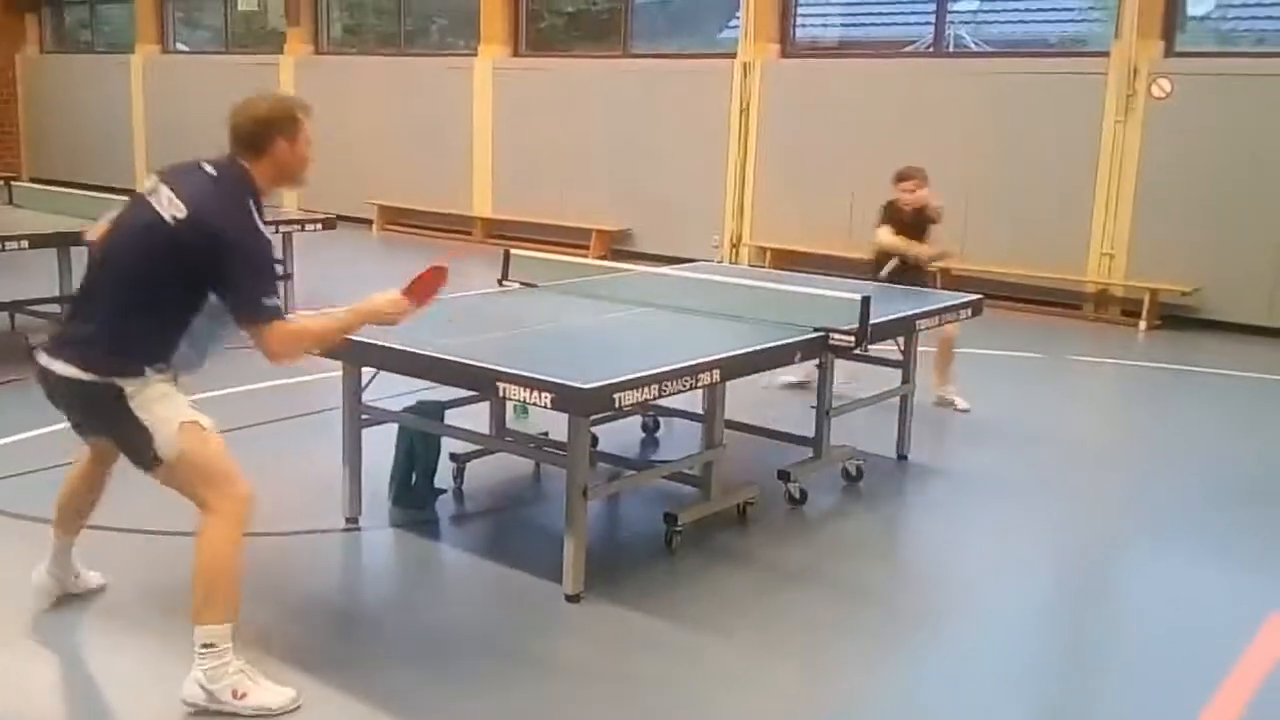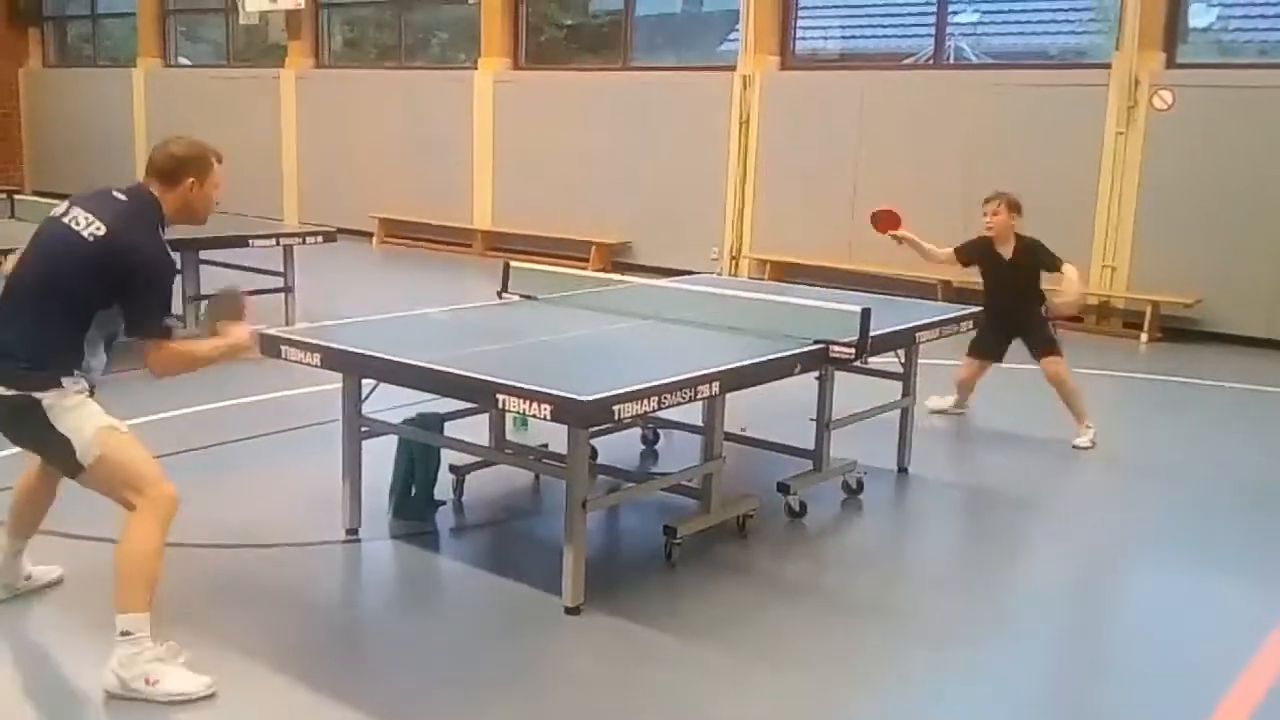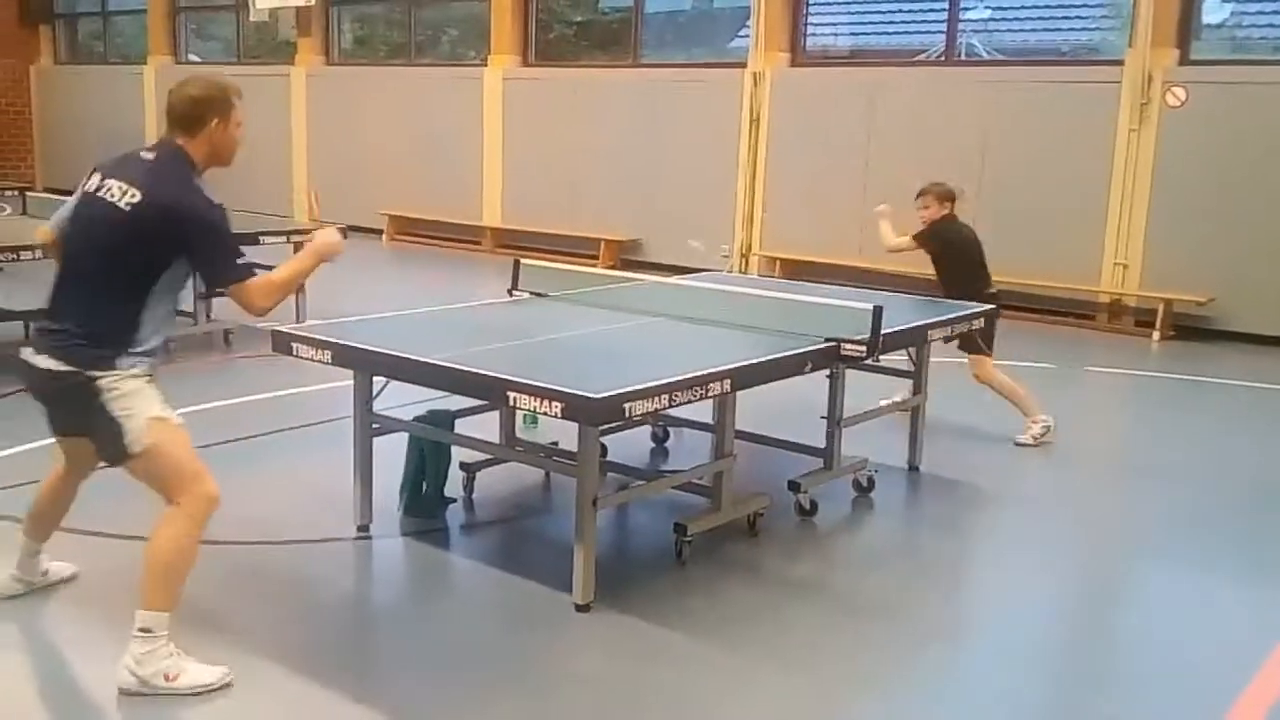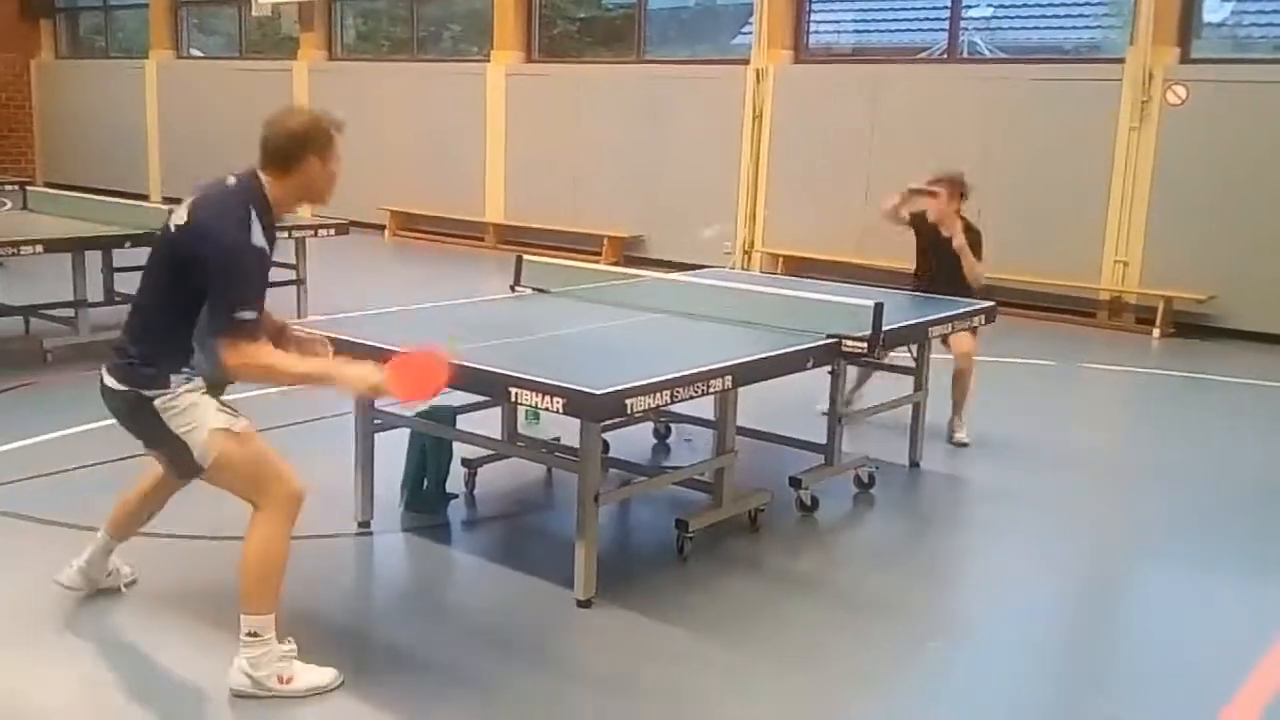
dt=0.4s
person 1, frame 1
left shoulder: (178, 178)
right shoulder: (238, 228)
left elbow: (100, 239)
right elbow: (279, 345)
right wrist: (368, 312)
left hip: (64, 359)
right hip: (121, 378)
left knee: (102, 454)
right knee: (227, 498)
left ankle: (59, 570)
right ankle: (216, 670)
person 1, frame 2
left shoulder: (91, 204)
right shoulder: (144, 251)
right elbow: (161, 359)
right wrist: (230, 344)
left knee: (53, 458)
right knee: (154, 499)
right ankle: (133, 659)
person 1, frame 3
left shoulder: (113, 169)
right shoulder: (191, 207)
left elbow: (51, 241)
right elbow: (256, 298)
right wrist: (315, 253)
left hip: (50, 356)
right hip: (102, 372)
left knee: (77, 462)
right knee: (195, 494)
right ankle: (148, 655)
person 1, frame 4
left shoulder: (242, 197)
right shoulder: (235, 235)
right elbow: (244, 360)
left wrist: (292, 338)
right wrist: (338, 372)
left hip: (140, 376)
right hip: (157, 388)
left knee: (177, 468)
right knee: (281, 493)
left ankle: (93, 564)
right ankle: (259, 659)
person 2, frame 1
left shoulder: (925, 211)
right shoulder: (889, 211)
left elbow: (936, 212)
right elbow: (882, 239)
left wrist: (928, 203)
right wrist: (915, 249)
left hip: (913, 283)
right hip: (883, 281)
left knee: (948, 335)
left ankle: (943, 390)
person 2, frame 2
left shoulder: (1031, 247)
right shoulder: (980, 247)
left elbow: (1069, 271)
right elbow: (939, 257)
left wrist: (1071, 294)
right wrist: (911, 239)
left hip: (1032, 316)
right hip: (996, 318)
left knee: (1056, 373)
right knee: (964, 378)
left ankle: (1085, 425)
right ankle: (960, 400)
person 2, frame 3
left shoulder: (938, 230)
right shoulder: (959, 230)
left elbow: (892, 245)
left wrist: (884, 219)
left hip: (977, 305)
right hip: (961, 303)
left knee: (982, 371)
left ankle: (1039, 420)
person 2, frame 4
left shoulder: (971, 235)
right shoulder: (925, 221)
left elbow: (975, 280)
right elbow: (890, 214)
left wrist: (963, 249)
right wrist: (906, 196)
left knee: (963, 353)
left ankle: (957, 421)
right ankle: (848, 396)
